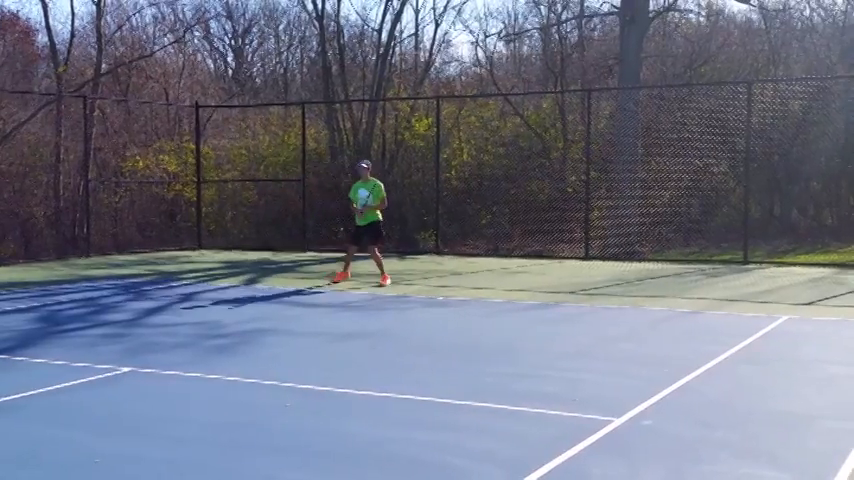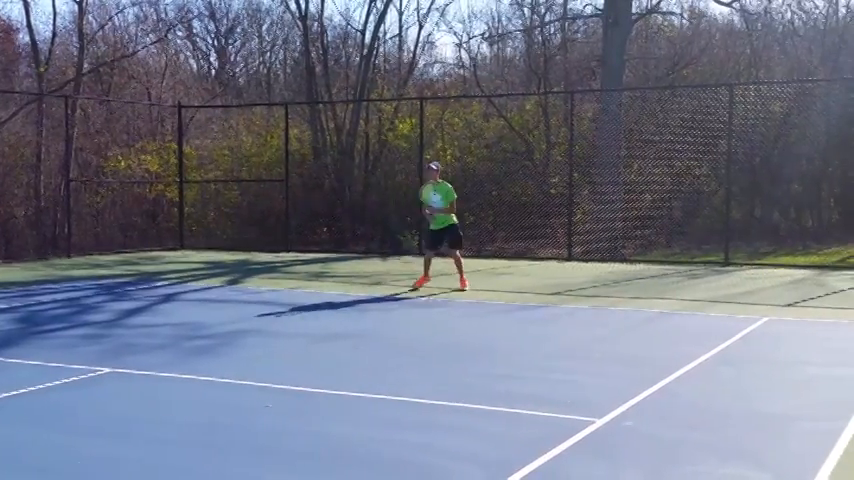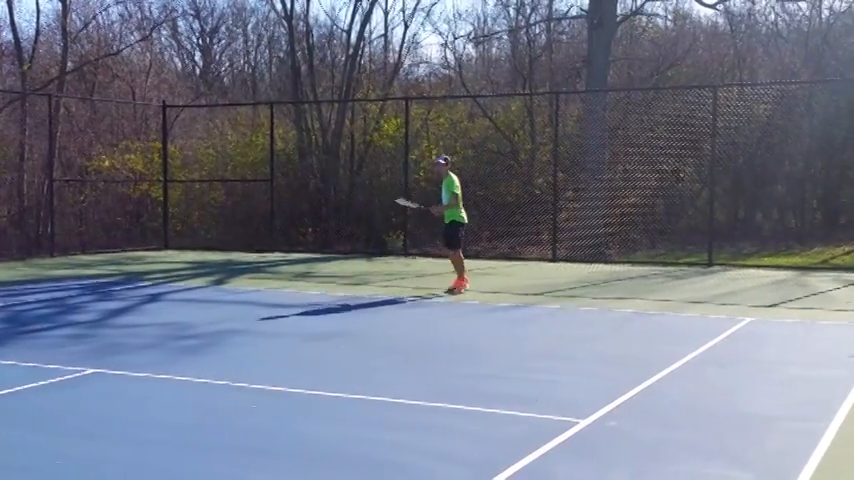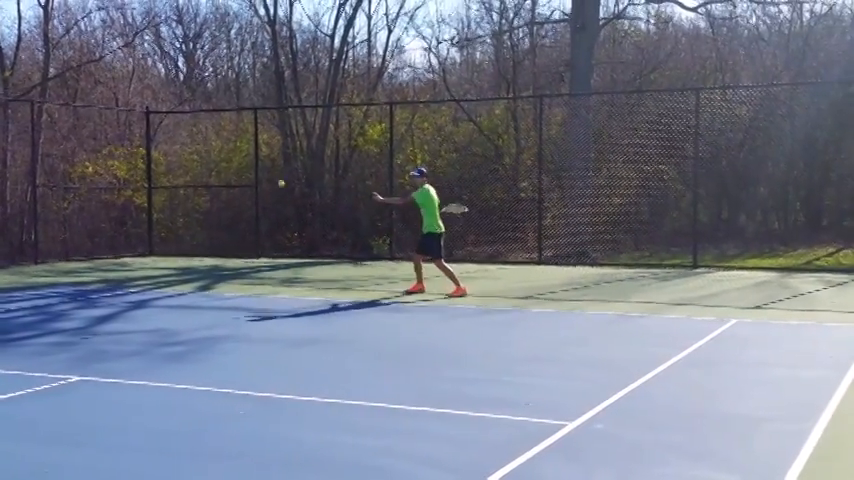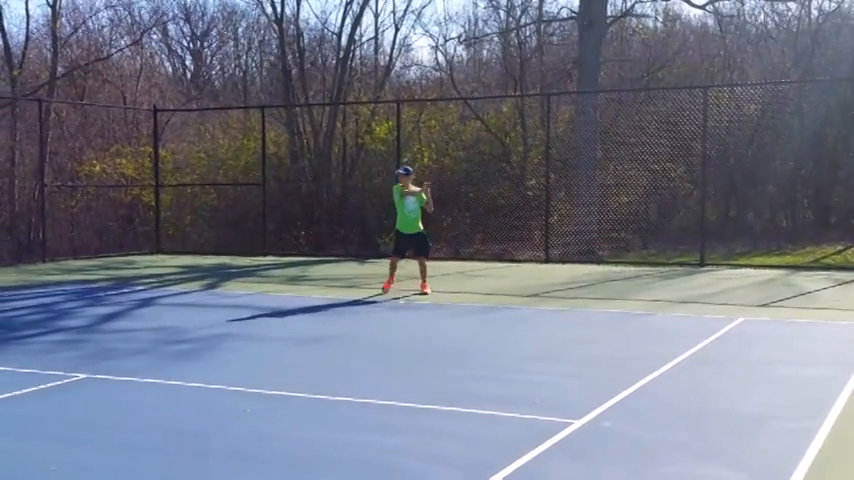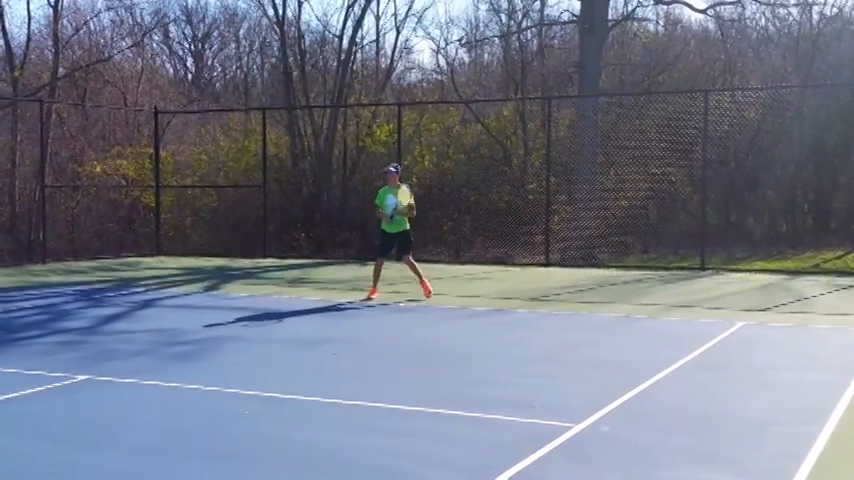
dt=0.7s
person 1, frame 1
left shoulder: (377, 185)
right shoulder: (356, 186)
left elbow: (384, 204)
right elbow: (353, 203)
left wrist: (369, 208)
right wrist: (356, 211)
left hip: (373, 221)
right hip: (360, 222)
left knee: (373, 250)
right knee: (351, 249)
left ankle: (384, 276)
right ankle: (344, 273)
person 1, frame 2
left shoulder: (447, 187)
right shoulder: (425, 189)
left elbow: (453, 209)
right elbow: (425, 207)
left wrist: (437, 210)
right wrist: (428, 214)
left hip: (450, 224)
right hip: (434, 226)
left knee: (454, 253)
right knee: (428, 253)
left ankle: (463, 279)
right ankle: (425, 277)
person 1, frame 3
left shoulder: (451, 180)
right shoulder: (446, 180)
left elbow: (456, 203)
left wrist: (439, 208)
right wrist: (441, 210)
left hip: (456, 220)
right hip: (450, 220)
left knee: (455, 251)
right knee: (451, 251)
left ankle: (462, 281)
right ankle: (461, 278)
person 1, frame 4
left shoulder: (423, 190)
right shoulder: (427, 189)
left elbow: (403, 200)
left wrist: (382, 200)
left hip: (433, 231)
right hip: (428, 231)
left knee: (438, 261)
right knee: (417, 257)
left ankle: (459, 288)
right ankle: (420, 284)
person 1, frame 5
left shoulder: (419, 192)
right shoulder: (397, 189)
left elbow: (430, 210)
right elbow: (405, 193)
left wrist: (428, 194)
right wrist: (421, 190)
left hip: (417, 231)
right hip: (402, 231)
left knee: (421, 259)
right knee: (395, 259)
left ankle: (424, 284)
right ankle: (390, 279)
person 1, frame 6
right shoulder: (382, 191)
left elbow: (412, 213)
right elbow: (377, 211)
left wrist: (399, 213)
right wrist: (383, 216)
left hip: (402, 231)
right hip: (386, 231)
left knee: (407, 259)
right knee: (379, 260)
left ankle: (424, 283)
right ankle: (374, 289)
